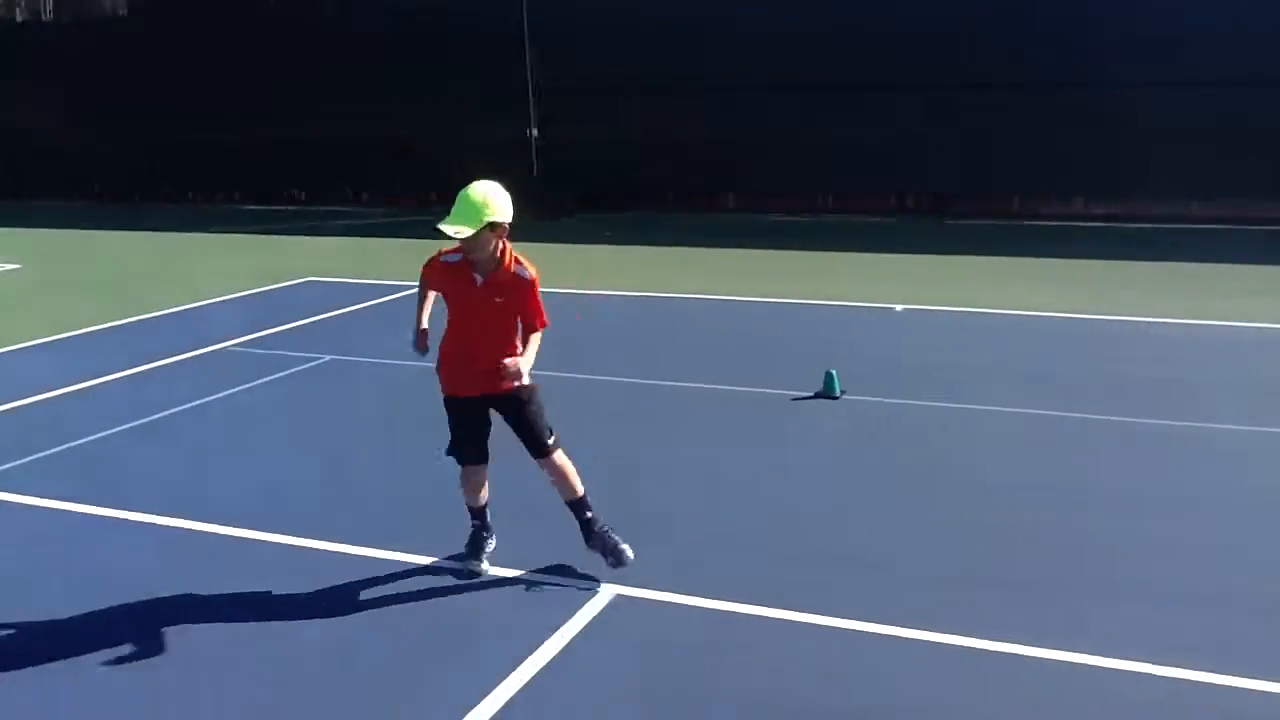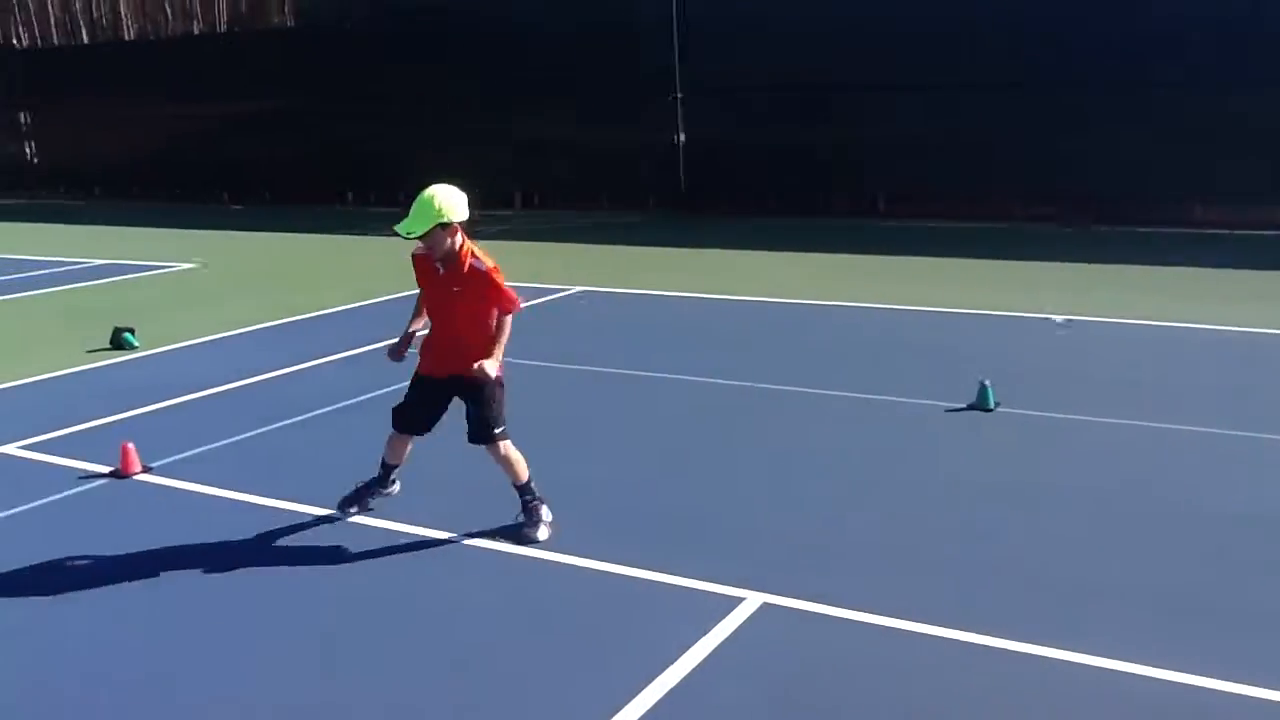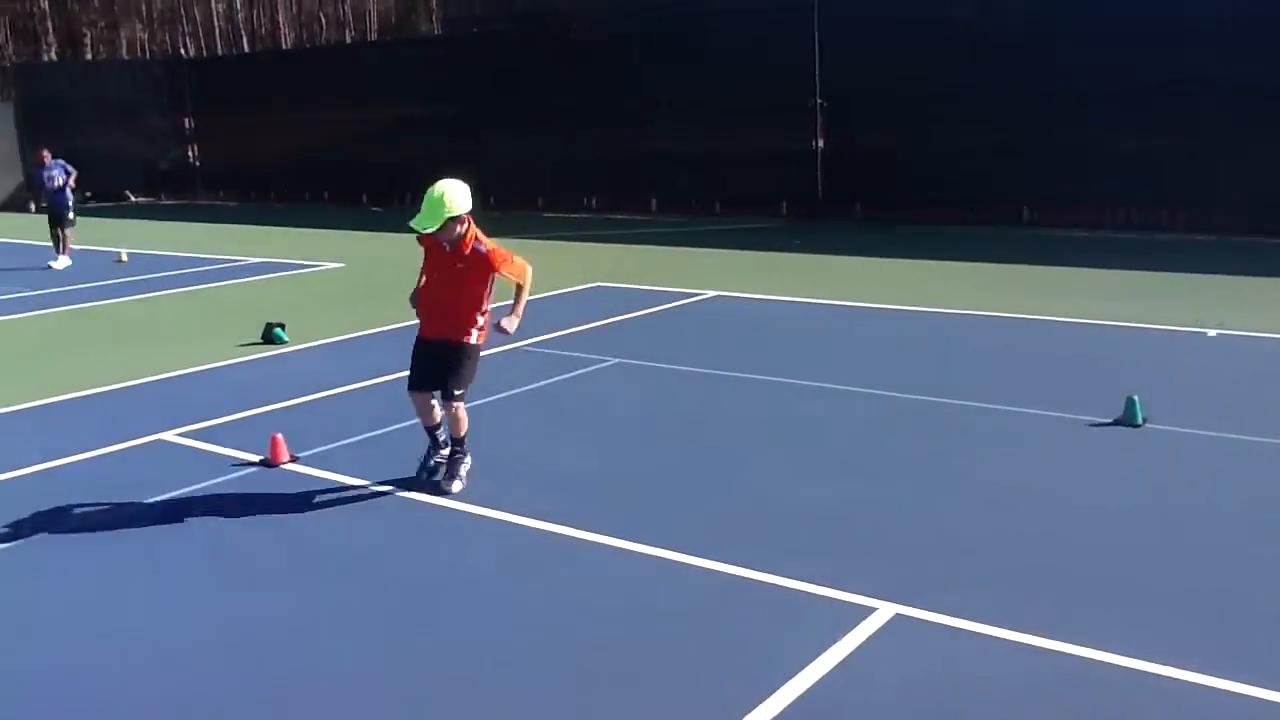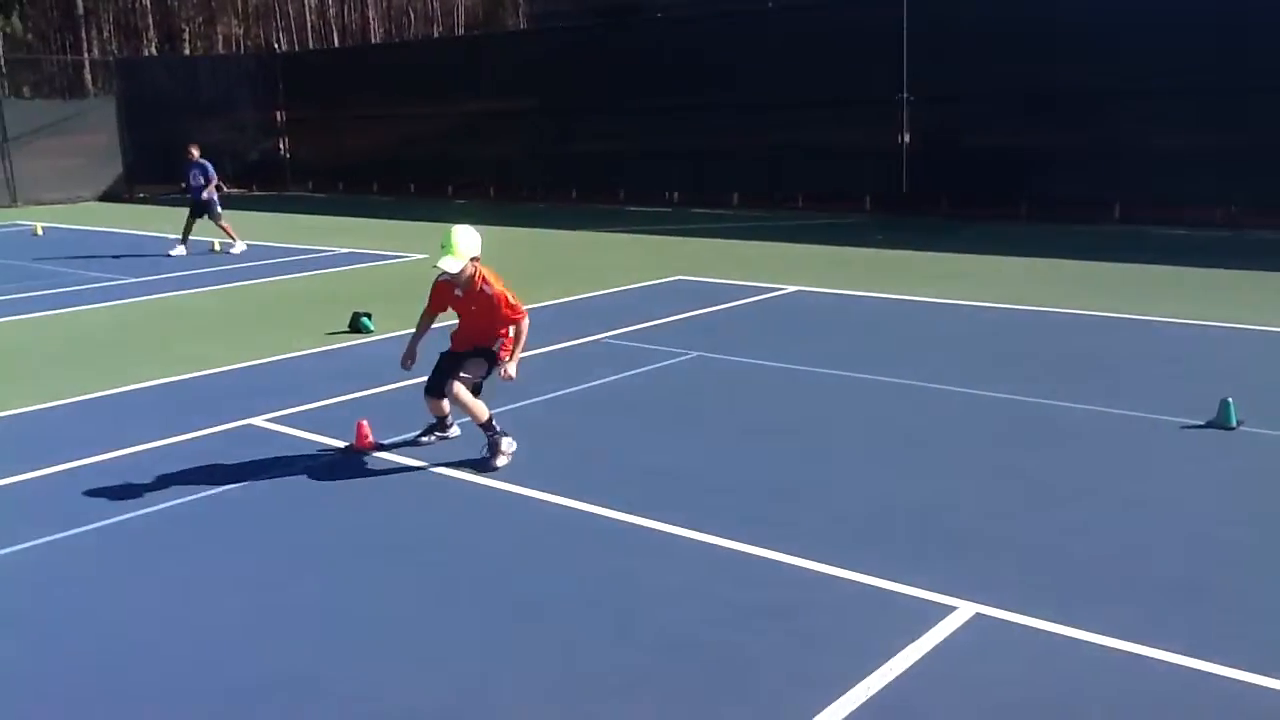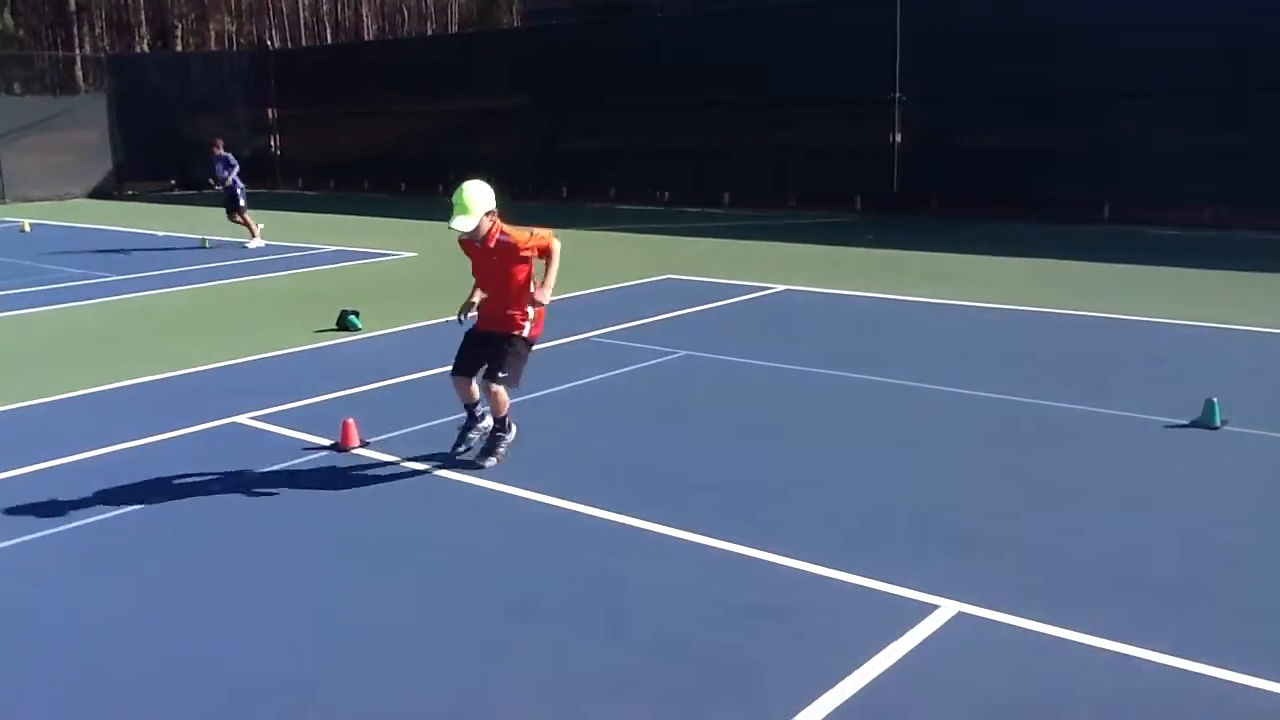
dt=0.3s
person 1, frame 1
left shoulder: (522, 276)
right shoulder: (446, 262)
left elbow: (535, 329)
right elbow: (427, 282)
left wrist: (525, 361)
right wrist: (422, 325)
left hip: (508, 377)
right hip: (461, 380)
left knee: (549, 454)
right knee: (472, 467)
left ankle: (590, 527)
right ankle: (481, 530)
person 1, frame 2
left shoulder: (481, 269)
right shoulder: (421, 258)
left elbow: (507, 310)
left wrist: (495, 357)
right wrist: (408, 335)
left hip: (476, 368)
right hip: (435, 362)
left knee: (494, 441)
right knee: (403, 430)
left ankle: (532, 504)
right ankle: (385, 481)
person 1, frame 3
left shoulder: (485, 252)
right shoulder: (431, 237)
left elbow: (525, 272)
left wrist: (515, 316)
right wrist: (420, 285)
left hip: (467, 333)
right hip: (432, 328)
left knee: (453, 402)
right knee: (419, 394)
left ankle: (459, 455)
right ankle: (439, 446)
person 1, frame 4
left shoulder: (492, 292)
right shoulder: (443, 283)
left elbow: (522, 319)
right elbow: (431, 312)
left wrist: (512, 361)
right wrist: (412, 345)
left hip: (492, 346)
right hip: (463, 342)
left knee: (456, 388)
right knee: (433, 395)
left ankle: (498, 439)
right ankle: (445, 426)
person 1, frame 5
left shoulder: (513, 241)
right shoulder: (467, 241)
left elbow: (552, 243)
left wrist: (545, 287)
right wrist: (473, 297)
left hip: (518, 323)
right hip: (487, 320)
left knee: (494, 384)
right knee: (460, 376)
left ankle: (502, 430)
right ankle: (477, 420)
